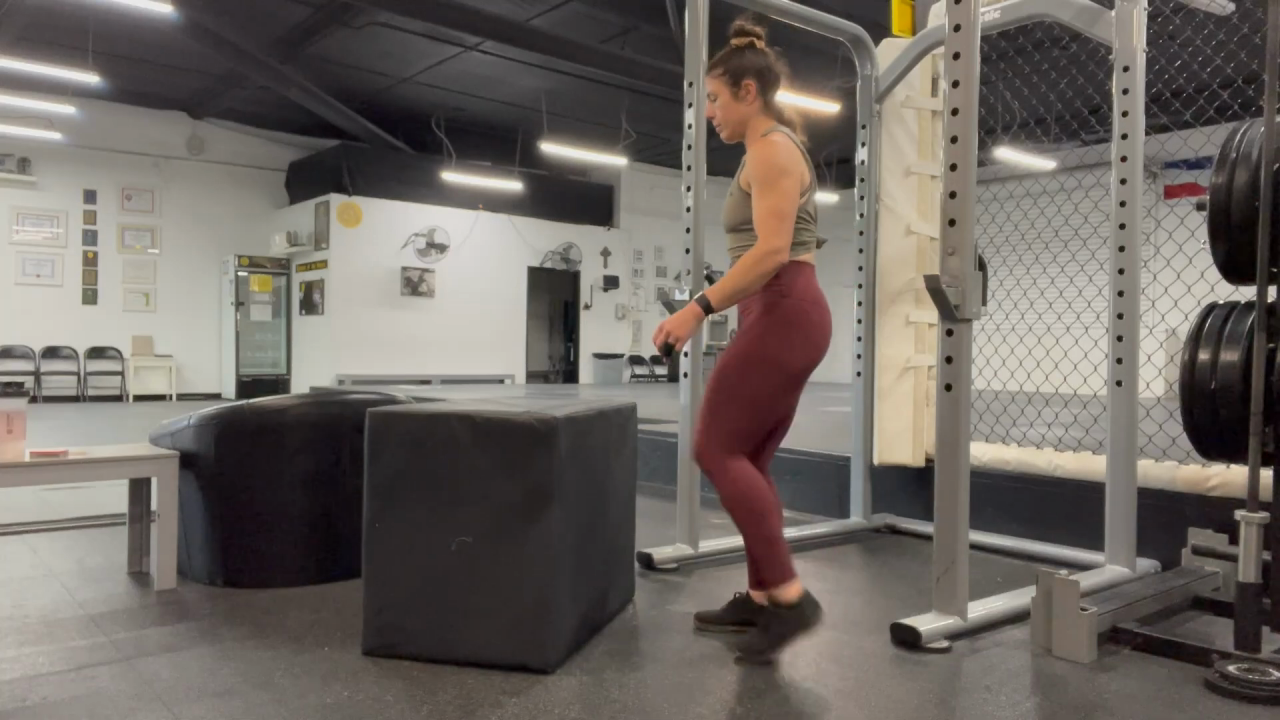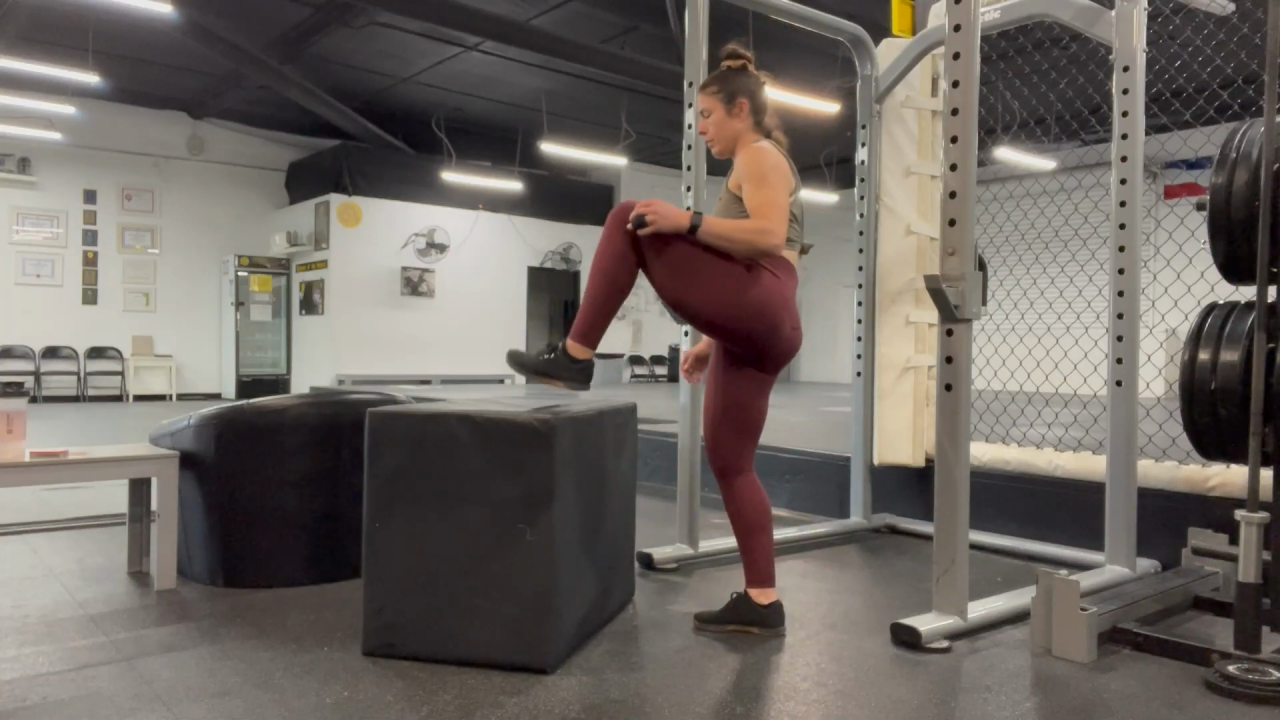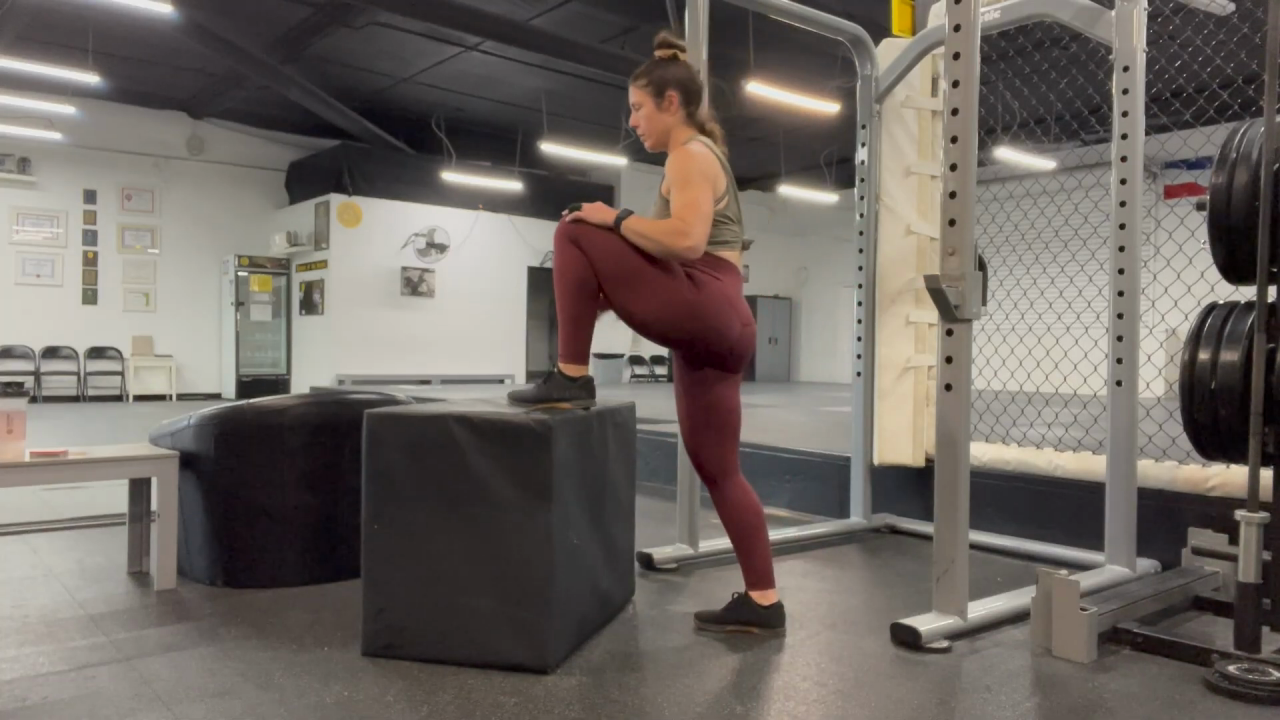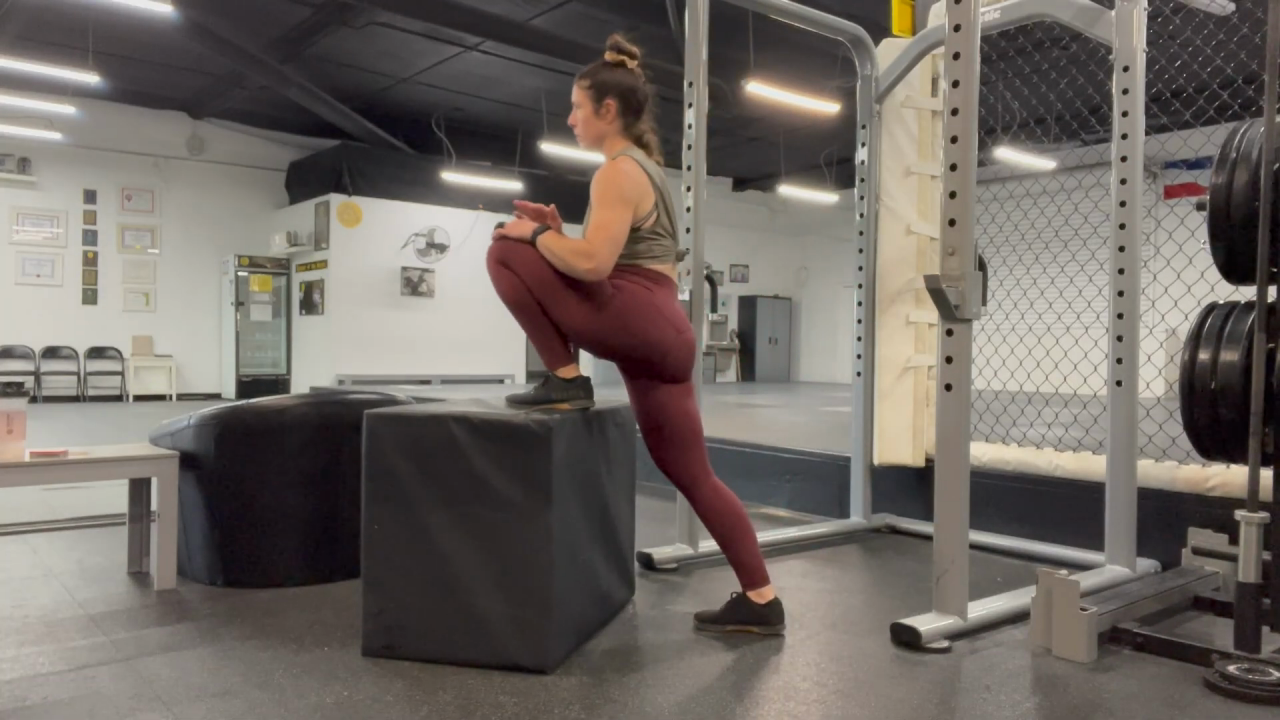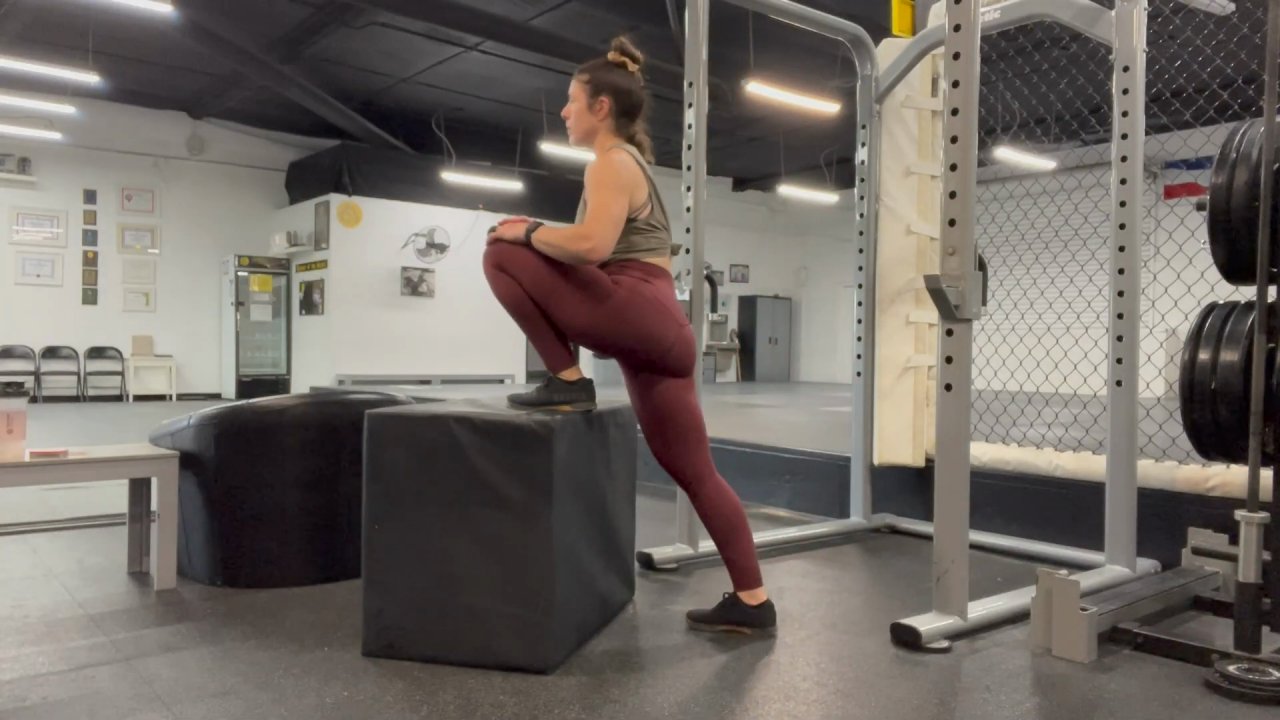
dt=0.7s
person 1, frame 1
left shoulder: (771, 150)
right shoulder: (770, 152)
left elbow: (771, 252)
left wrist: (698, 310)
left hip: (784, 317)
right hip: (781, 321)
left knee: (721, 456)
right knee: (739, 459)
left ankle: (792, 598)
right ankle: (762, 601)
person 1, frame 2
left shoulder: (760, 155)
right shoulder: (755, 166)
left elbow: (769, 239)
left wrist: (685, 222)
right wrist: (711, 341)
left hip: (759, 309)
right hip: (759, 332)
left knee: (631, 218)
right knee: (730, 465)
left ankle: (575, 357)
right ankle: (761, 602)
person 1, frame 3
left shoulder: (689, 155)
right shoulder: (702, 156)
left elbow: (687, 241)
left wrist: (617, 220)
right wrist: (615, 286)
left hip: (702, 315)
right hip: (721, 328)
left knee: (575, 235)
right knee: (718, 471)
left ankle: (571, 378)
right ankle: (762, 602)
person 1, frame 4
left shoulder: (617, 171)
right shoulder: (639, 167)
left elbow: (594, 264)
left wrist: (535, 235)
right wrist: (556, 229)
left hip: (636, 323)
right hip: (664, 335)
left knee: (506, 251)
right knee: (693, 475)
left ankle: (565, 380)
right ankle: (760, 599)
person 1, frame 5
left shoulder: (610, 162)
right shoulder: (630, 162)
left elbow: (593, 244)
left wrist: (528, 233)
right wrist: (543, 235)
left hip: (638, 319)
right hip: (660, 330)
left knee: (502, 254)
right knee: (695, 473)
left ankle: (567, 381)
right ankle: (752, 601)
